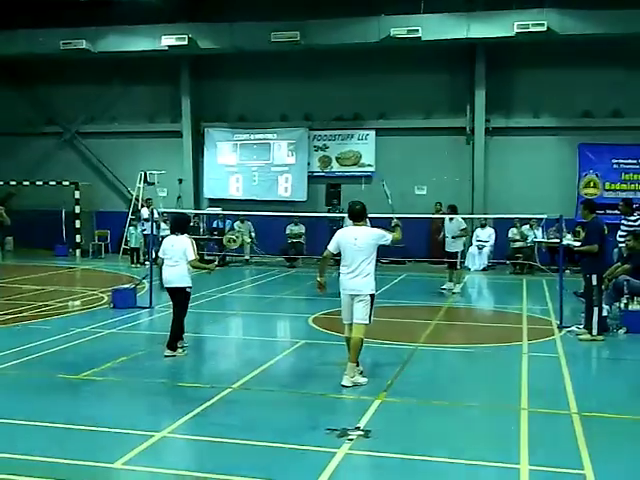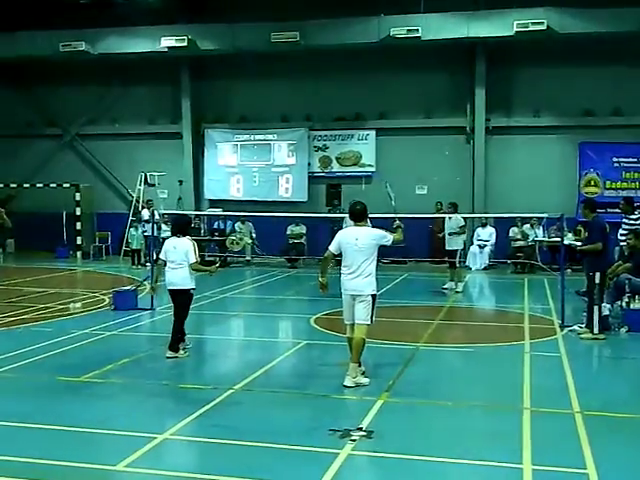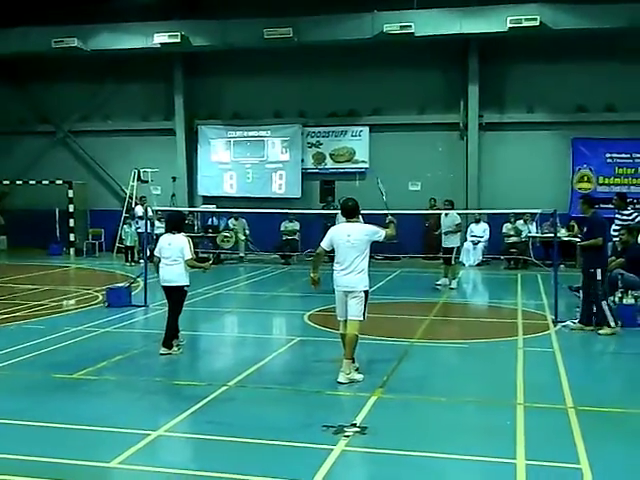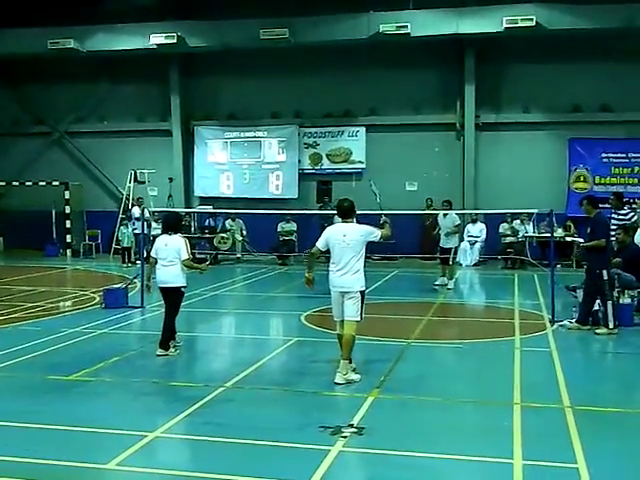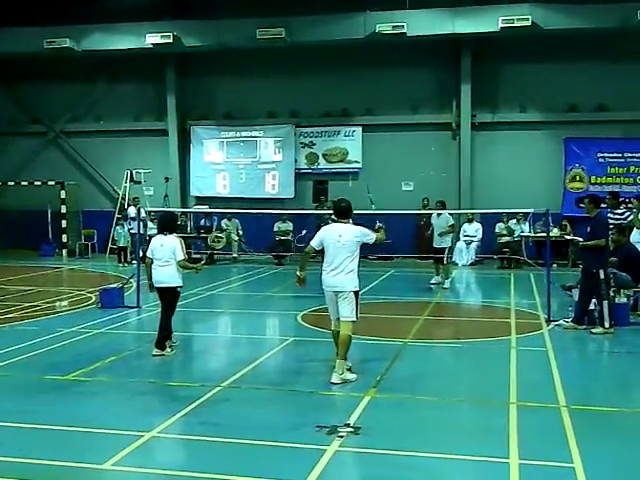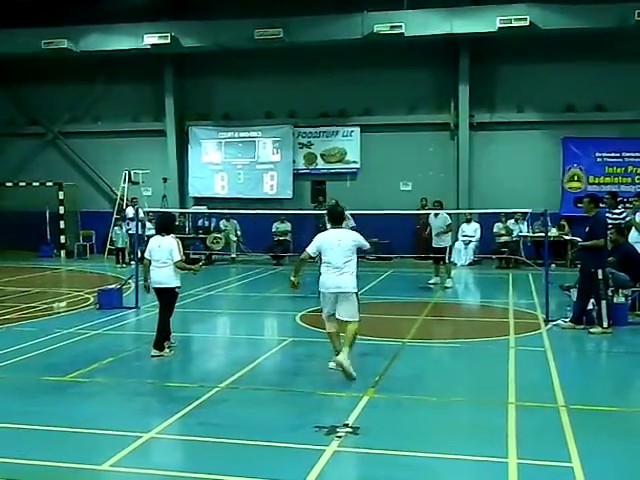
dt=0.4s
person 1, frame 1
left shoulder: (341, 233)
right shoulder: (374, 233)
left elbow: (326, 256)
right elbow: (397, 237)
left wrist: (320, 276)
right wrist: (396, 226)
left hip: (346, 286)
right hip: (364, 288)
left knee: (349, 327)
right knee: (358, 328)
left ankle: (354, 365)
right ankle: (350, 374)
person 1, frame 2
left shoulder: (342, 234)
right shoulder: (375, 234)
left elbow: (327, 257)
right elbow: (398, 238)
left wrist: (322, 276)
right wrist: (399, 227)
left hip: (347, 287)
right hip: (365, 288)
left knee: (350, 327)
right knee: (360, 329)
left ankle: (356, 365)
right ankle: (352, 374)
person 1, frame 3
left shoulder: (334, 230)
right shoulder: (367, 230)
left elbow: (319, 253)
right elbow: (391, 233)
left wrist: (314, 272)
right wrist: (391, 222)
left hip: (340, 283)
right hip: (358, 284)
left knee: (344, 323)
right knee: (353, 325)
left ankle: (350, 361)
right ankle: (346, 370)
person 1, frame 4
left shoulder: (330, 231)
right shoulder: (363, 230)
left elbow: (313, 253)
right elbow: (386, 234)
left wrist: (309, 272)
right wrist: (385, 223)
left hip: (336, 283)
right hip: (354, 285)
left knee: (340, 324)
right knee: (350, 325)
left ankle: (347, 361)
right ankle: (343, 371)
person 1, frame 5
left shoulder: (325, 230)
right shoulder: (358, 231)
left elbow: (308, 252)
right elbow: (381, 238)
left wrist: (300, 271)
right wrist: (380, 228)
left hip: (329, 283)
right hip: (348, 284)
left knee: (336, 321)
right knee: (346, 325)
left ankle: (342, 360)
right ankle: (339, 371)
person 1, frame 6
left shoulder: (321, 237)
right shoulder: (354, 236)
left elbow: (303, 258)
right elbow: (368, 248)
left wrist: (294, 276)
right wrist: (357, 247)
left hip: (327, 285)
right hip: (348, 285)
left knee: (330, 319)
right knee: (352, 323)
left ankle: (339, 357)
right ankle: (344, 354)
person 2, frame 1
left shoulder: (167, 240)
right shoulder: (187, 241)
left elbow: (160, 262)
right elbow: (193, 263)
left wrist: (161, 279)
right wrist: (208, 267)
left hip: (168, 280)
right hip: (181, 281)
left knee: (178, 311)
right knee: (179, 313)
left ankle: (179, 339)
right ankle: (171, 348)
person 2, frame 2
left shoulder: (168, 242)
right shoulder: (189, 243)
left elbow: (160, 264)
right elbow: (194, 266)
left wrist: (155, 281)
right wrist: (209, 269)
left hip: (171, 282)
right hip: (184, 284)
left knee: (178, 313)
right knee: (181, 315)
left ankle: (181, 340)
right ankle: (173, 349)
person 2, frame 3
left shoulder: (163, 238)
right shoulder: (184, 239)
left elbow: (156, 260)
right elbow: (189, 262)
left wrist: (160, 275)
right wrist: (203, 266)
left hip: (165, 279)
right hip: (179, 280)
left knee: (173, 309)
right knee: (174, 312)
left ankle: (175, 337)
right ankle: (167, 346)
person 2, frame 4
left shoulder: (159, 240)
right shoulder: (181, 240)
left elbow: (152, 261)
right elbow: (186, 263)
left wrist: (148, 279)
right wrist: (199, 267)
left hip: (162, 281)
right hip: (176, 282)
left knee: (170, 311)
right knee: (171, 313)
left ankle: (172, 338)
right ankle: (163, 347)
person 2, frame 5
left shoulder: (154, 240)
right shoulder: (176, 240)
left elbow: (148, 262)
right elbow: (181, 263)
left wrist: (150, 280)
right wrist: (195, 267)
left hip: (158, 280)
right hip: (172, 281)
left knee: (166, 310)
right knee: (167, 313)
left ankle: (168, 338)
right ankle: (160, 347)
person 2, frame 6
left shoulder: (152, 241)
right shoulder: (174, 241)
left elbow: (146, 263)
right elbow: (178, 264)
left wrist: (145, 280)
right wrist: (193, 268)
left hip: (156, 281)
right hip: (170, 282)
left knee: (165, 311)
right knee: (165, 313)
left ankle: (166, 339)
right ankle: (158, 347)
person 3, frame 1
left shoulder: (594, 225)
right shoulder: (595, 223)
left elbow: (594, 248)
left wrist: (578, 248)
right wrist: (580, 245)
left hip: (594, 268)
right hip: (592, 267)
left knee: (594, 299)
right knee: (590, 298)
left ankle: (595, 332)
right ankle: (590, 327)
person 3, frame 2
left shoulder: (596, 223)
right shoulder: (594, 222)
left elbow: (598, 246)
left wrist: (581, 248)
right wrist: (582, 245)
left hip: (597, 267)
right hip: (593, 266)
left knee: (595, 298)
right knee: (592, 297)
left ankle: (597, 331)
right ankle: (591, 326)
person 3, frame 3
left shoulder: (597, 219)
right shoulder: (589, 219)
left elbow: (599, 241)
left wrist: (581, 244)
right wrist: (581, 243)
left hip: (597, 263)
right hip: (589, 263)
left knee: (598, 294)
right knee: (587, 293)
left ankle: (610, 324)
right ankle: (586, 322)
person 3, frame 4
left shoulder: (601, 220)
right shoulder: (593, 219)
left elbow: (602, 242)
left wrist: (584, 245)
right wrist: (583, 245)
left hip: (601, 265)
right hip: (592, 264)
left knee: (605, 295)
right knee: (588, 293)
left ankle: (610, 326)
right ankle: (582, 321)
person 3, frame 5
left shoulder: (601, 220)
right shoulder: (593, 219)
left elbow: (602, 242)
left wrist: (584, 244)
right wrist: (581, 243)
left hip: (598, 264)
right hip: (589, 263)
left knee: (601, 294)
right knee: (584, 293)
left ankle: (606, 325)
right ankle: (578, 321)
person 3, frame 6
left shoulder: (599, 219)
right shoulder: (591, 219)
left elbow: (600, 242)
left wrist: (582, 244)
right wrist: (580, 244)
left hip: (596, 264)
right hip: (587, 263)
left knee: (599, 294)
right knee: (582, 293)
left ankle: (604, 325)
right ankle: (576, 320)
